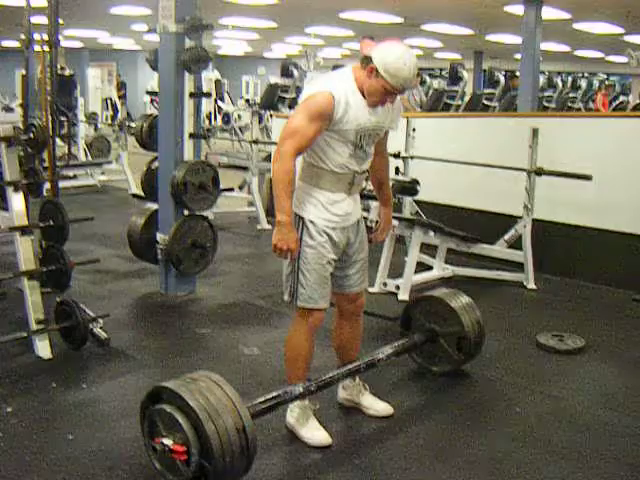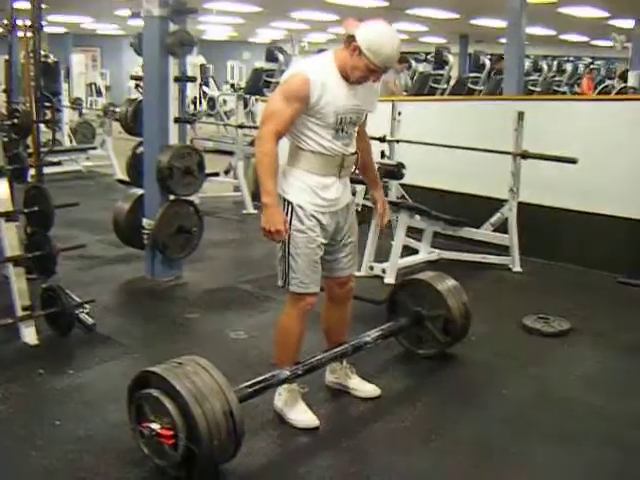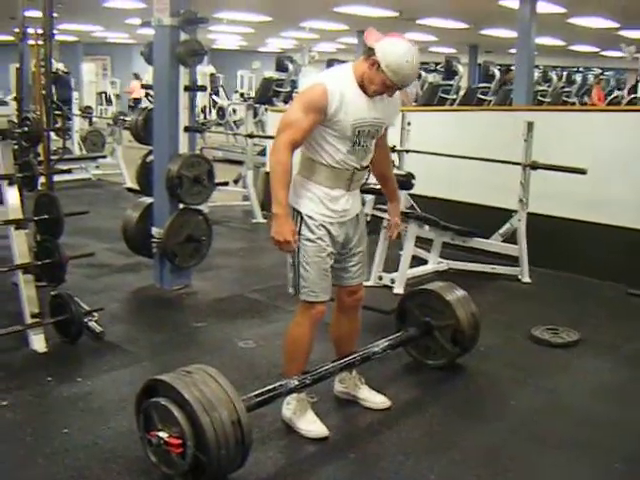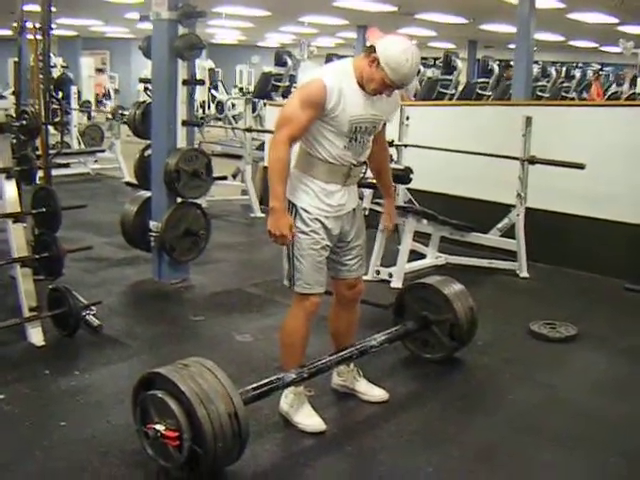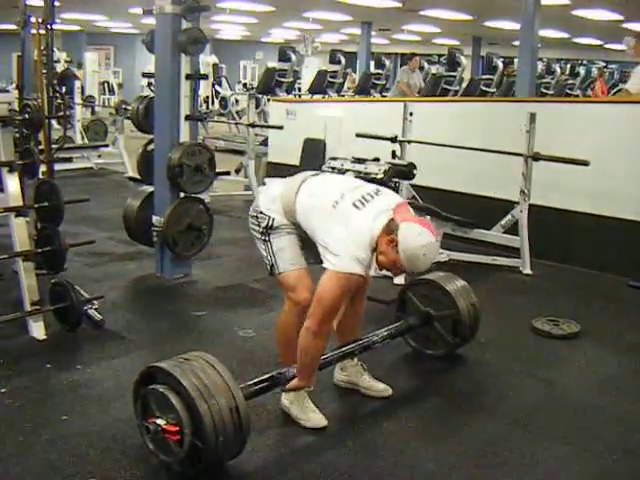
dt=1s
person 1, frame 1
left shoulder: (386, 102)
right shoulder: (327, 95)
right elbow: (285, 154)
left wrist: (386, 204)
right wrist: (282, 222)
left hip: (350, 214)
right hip: (313, 214)
left knee: (353, 304)
right knee: (311, 314)
left ankle: (351, 386)
right ankle: (298, 408)
person 1, frame 2
left shoulder: (367, 85)
right shoulder: (306, 78)
right elbow: (266, 137)
left wrist: (376, 188)
right wrist: (270, 204)
left hip: (341, 198)
right hip: (303, 200)
left knee: (342, 288)
right knee: (301, 298)
left ankle: (338, 369)
right ankle: (286, 391)
person 1, frame 3
left shoulder: (388, 100)
right shoulder: (324, 90)
right elbow: (283, 146)
left wrist: (393, 200)
right wrist: (280, 214)
left hip: (351, 209)
right hip: (313, 210)
left knee: (352, 298)
right knee: (312, 308)
left ankle: (348, 379)
right ankle: (295, 401)
person 1, frame 4
left shoulder: (387, 96)
right shoulder: (323, 86)
right elbow: (281, 141)
left wrist: (388, 195)
right wrist: (276, 208)
left hip: (348, 204)
right hip: (308, 205)
left knee: (351, 290)
right knee: (308, 300)
left ankle: (345, 372)
right ankle: (292, 394)
person 1, frame 5
left shoulder: (398, 211)
right shoulder: (352, 255)
right elbow: (316, 325)
left wrist: (339, 300)
right wrist: (303, 383)
left hip: (307, 196)
right hip: (272, 211)
left knee: (358, 282)
right knee: (300, 295)
left ankle: (349, 368)
right ankle: (293, 393)
